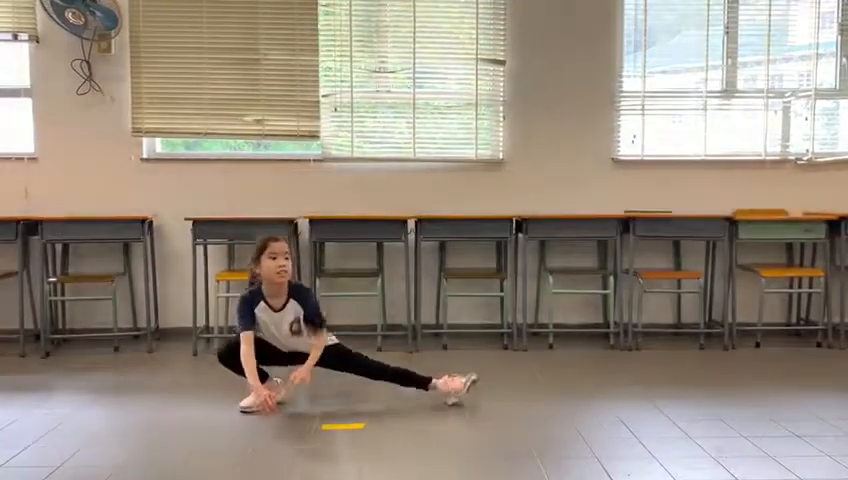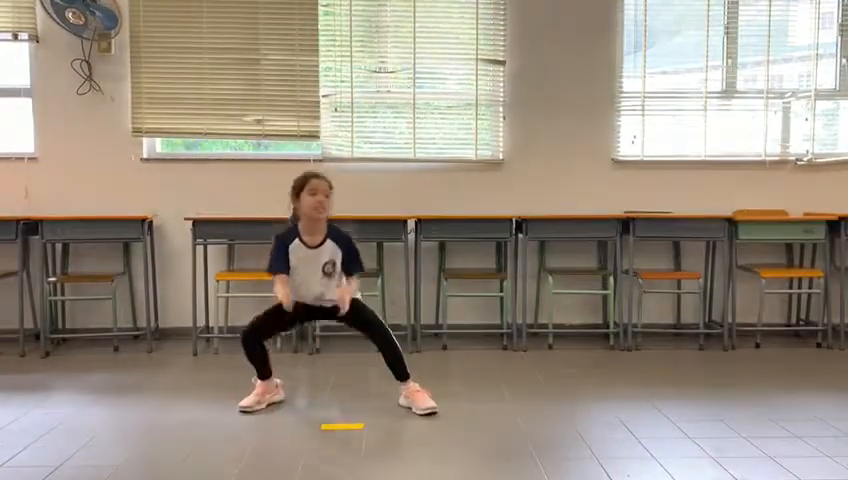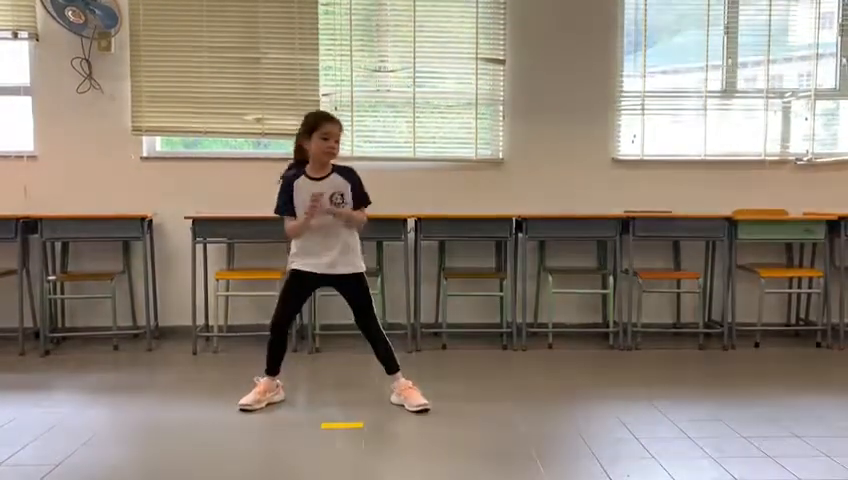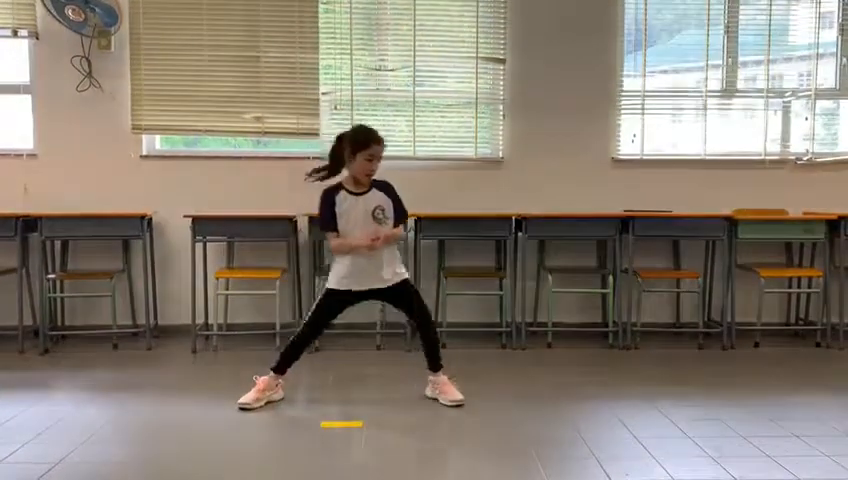
dt=0.5s
person 1, frame 1
left shoulder: (304, 295)
right shoulder: (249, 300)
left elbow: (319, 336)
right elbow: (247, 345)
left wrist: (308, 366)
right wrist: (257, 386)
left hip: (314, 348)
right hip: (279, 351)
left knee: (372, 367)
right knee: (228, 354)
left ankle: (439, 384)
right ankle: (272, 388)
person 1, frame 2
left shoulder: (341, 239)
right shoulder: (284, 240)
left elbow: (352, 279)
right elbow: (280, 283)
left wrist: (346, 293)
right wrist: (283, 295)
left hip: (336, 300)
right hip: (299, 302)
left knee: (380, 331)
right knee: (250, 335)
left ankle: (408, 388)
right ankle: (268, 386)
person 1, frame 3
left shoulder: (348, 176)
right shoulder: (292, 181)
left elbow: (362, 219)
right elbow: (290, 230)
left wrist: (338, 212)
right wrist: (308, 216)
left hip: (347, 264)
right hip: (305, 264)
left knee: (368, 323)
right knee: (280, 322)
left ankle: (399, 384)
right ankle: (270, 383)
person 1, frame 4
left shoulder: (386, 190)
right shoulder: (332, 196)
left elbow: (400, 230)
right elbow: (334, 244)
left wrist: (388, 236)
right wrist: (361, 242)
left hip: (390, 275)
right hip: (347, 279)
left knee: (425, 321)
right knee: (310, 329)
left ankle: (437, 379)
right ankle: (272, 382)
